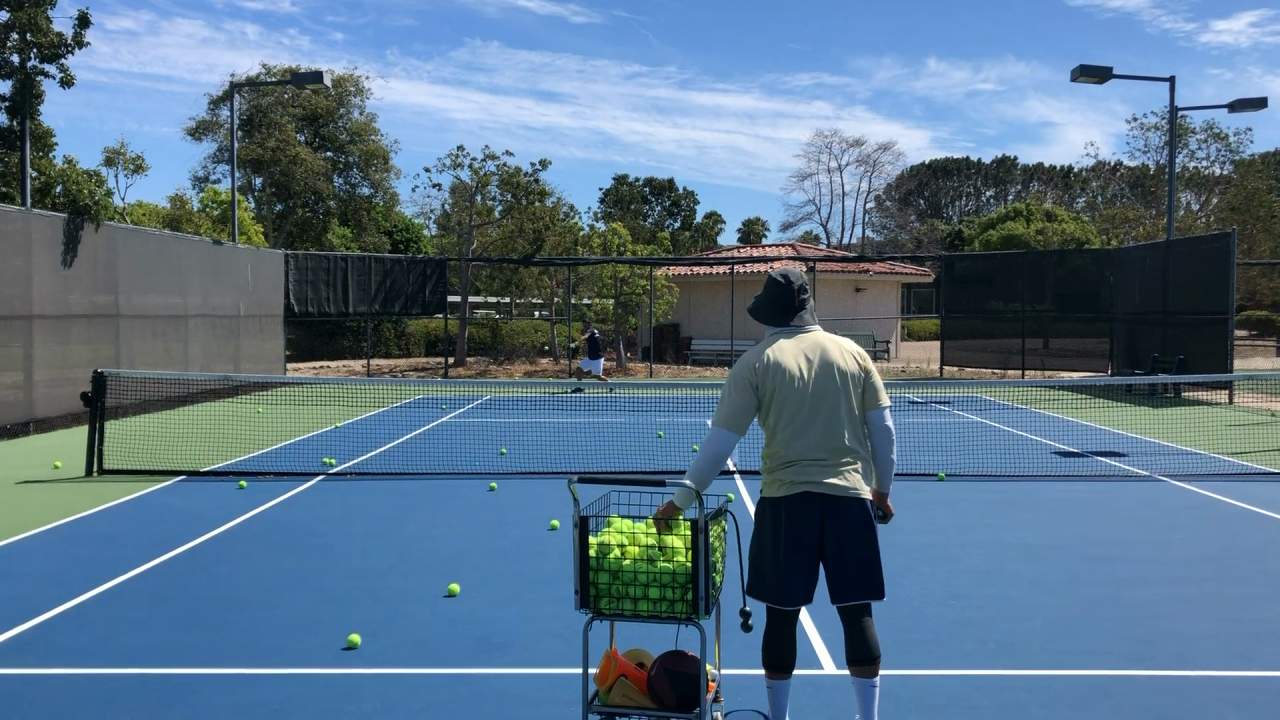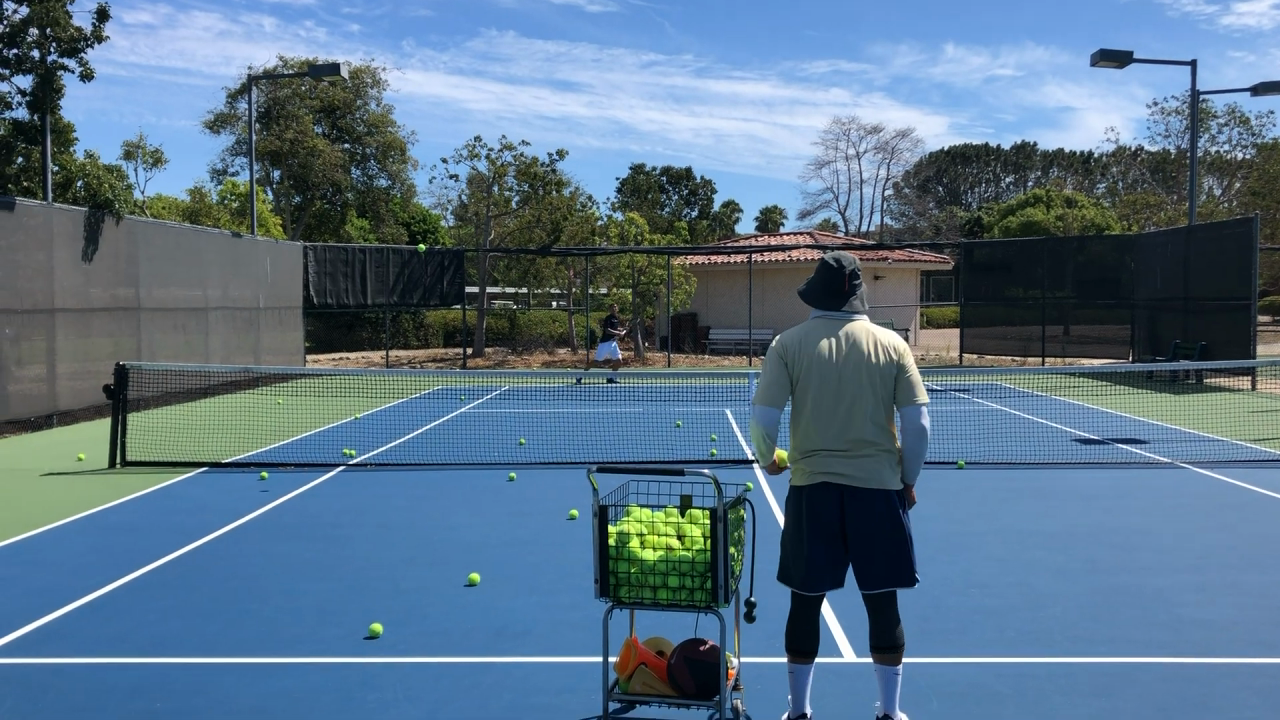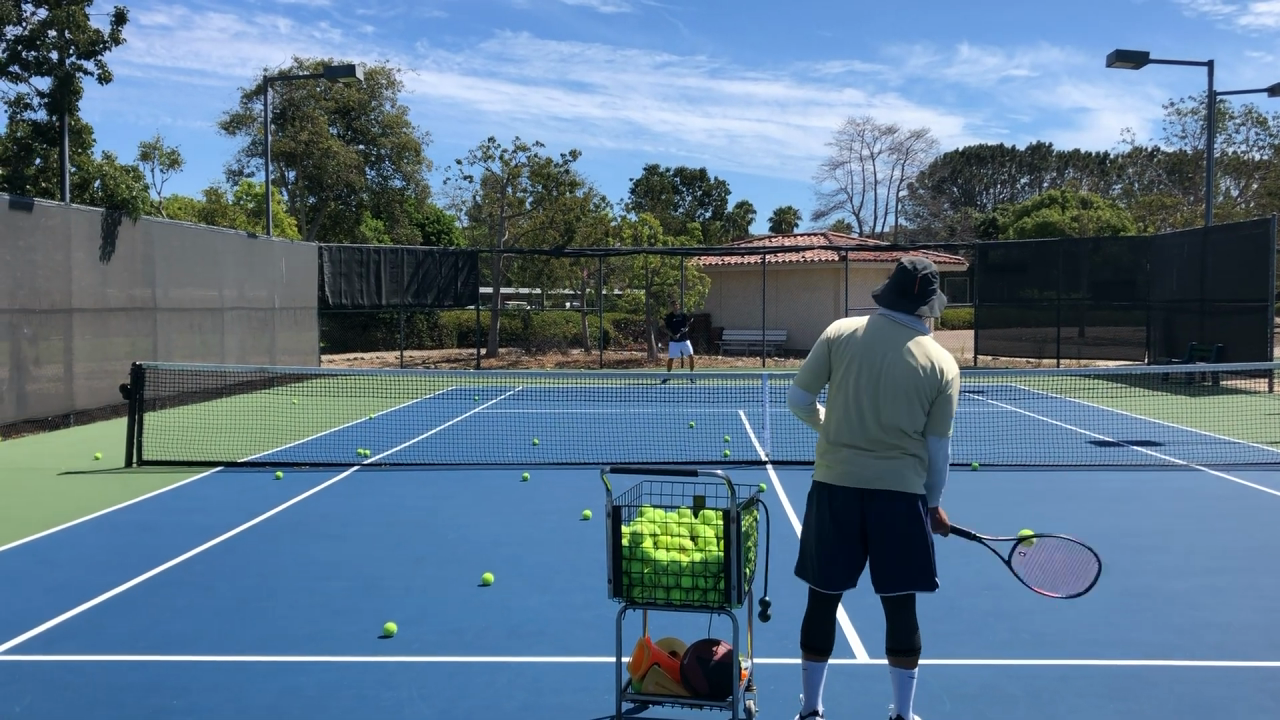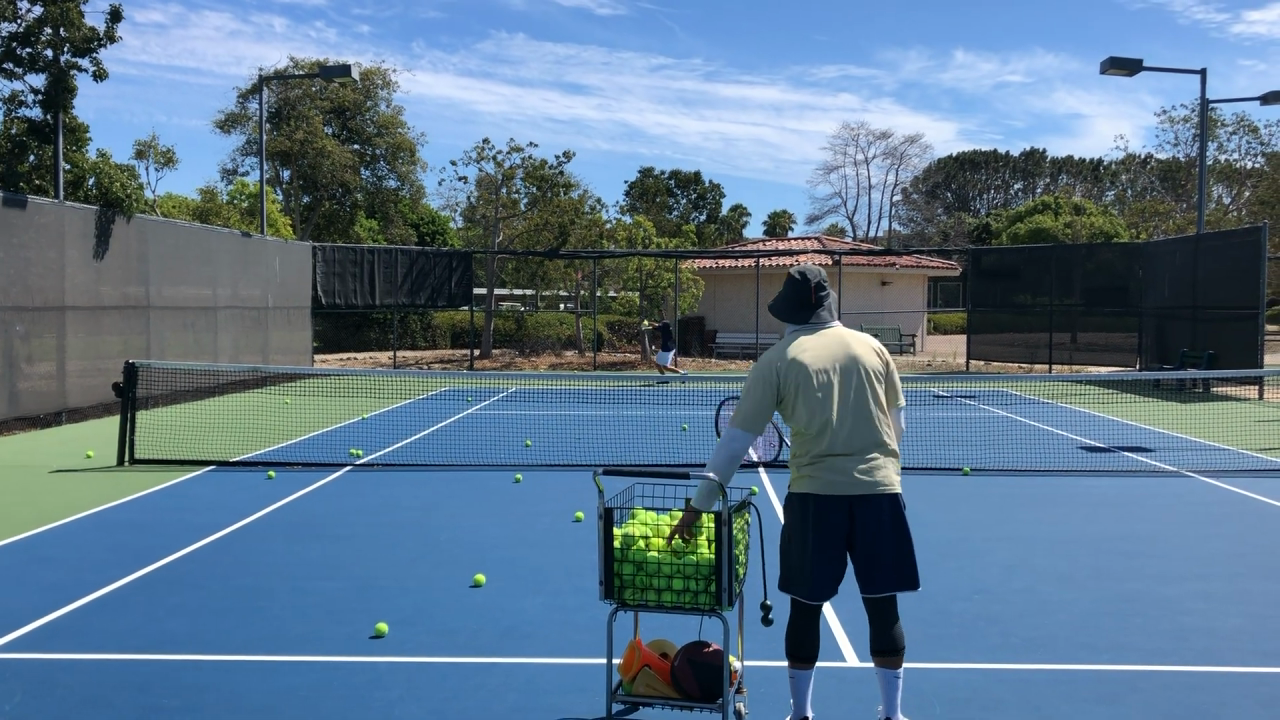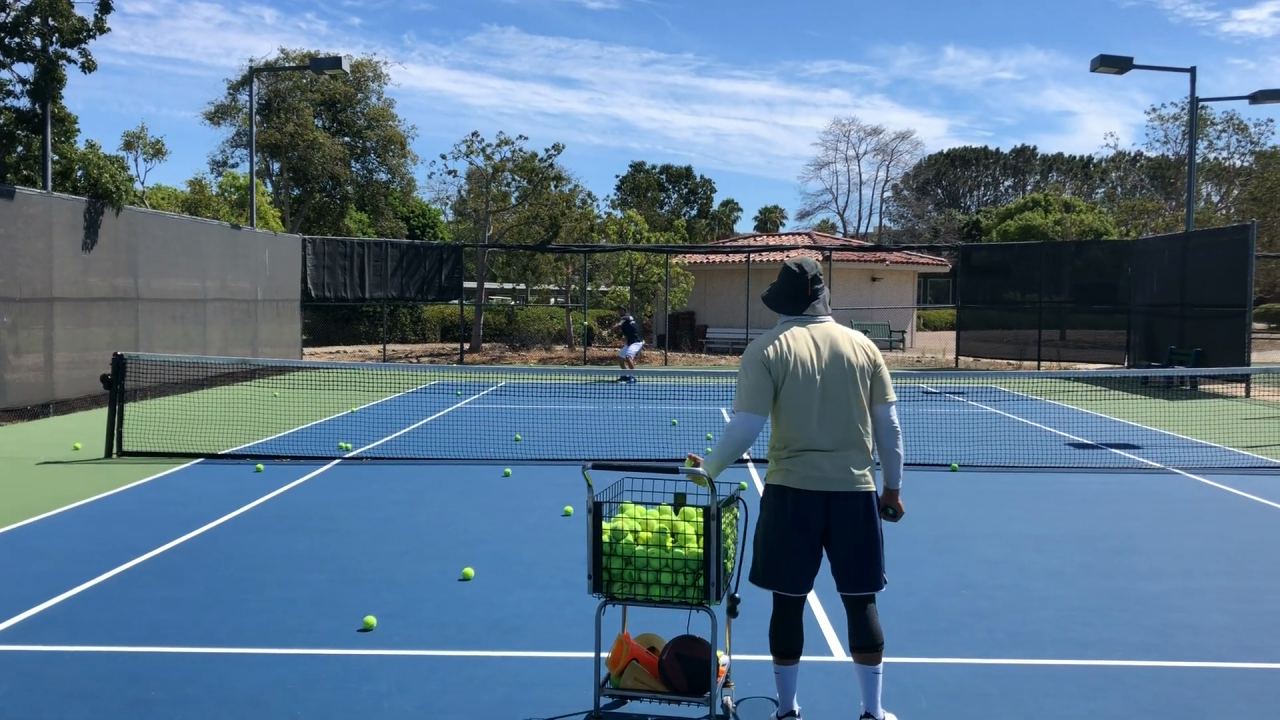
dt=0.7s
person 1, frame 1
left shoulder: (755, 362)
right shoulder: (852, 352)
left elbow: (719, 444)
right elbow: (883, 429)
left wrist: (680, 501)
right wrist: (882, 491)
left hip: (786, 501)
right hip: (851, 499)
left knee: (781, 615)
right knee: (857, 613)
person 1, frame 2
left shoulder: (788, 344)
right shoulder: (891, 344)
left elbow: (763, 420)
right elbow: (918, 424)
left wrist: (769, 458)
right wrist: (908, 480)
left hip: (812, 489)
right hip: (877, 488)
left knee: (805, 601)
right knee: (882, 602)
person 1, frame 3
left shoulder: (840, 332)
right shoulder: (940, 362)
left elbow: (798, 397)
right elbow: (936, 451)
right wrist: (934, 505)
left hip: (835, 486)
right hip: (898, 494)
left knee: (823, 599)
right knee: (900, 606)
person 1, frame 4
left shoulder: (776, 361)
right shoulder: (871, 346)
left elbow: (735, 443)
right elbow: (898, 425)
left wrist: (697, 506)
left hip: (815, 497)
right hip: (880, 494)
left knee: (806, 608)
right knee: (883, 608)
person 1, frame 5
left shoulder: (766, 349)
right shoulder: (861, 344)
left elbow: (745, 427)
right elbow: (889, 425)
left wrist: (707, 467)
right wrist: (892, 486)
left hip: (791, 491)
right hip: (854, 491)
left knee: (788, 603)
right knee: (861, 603)
